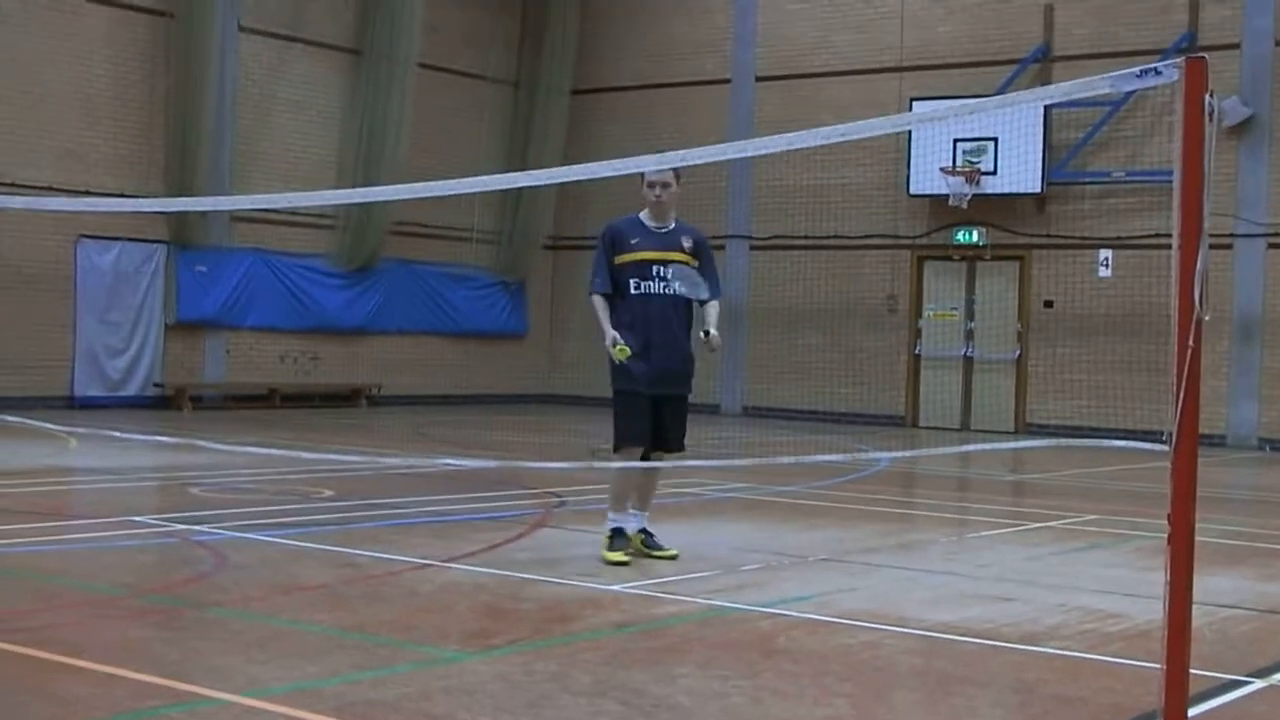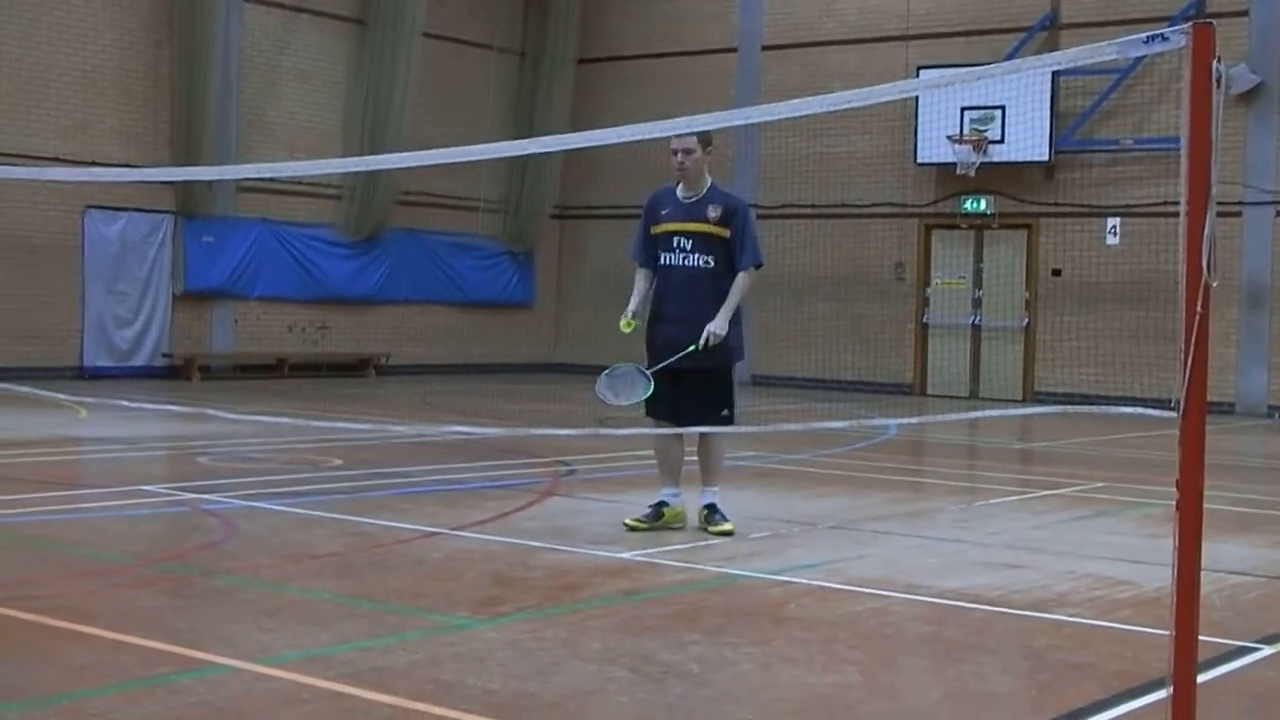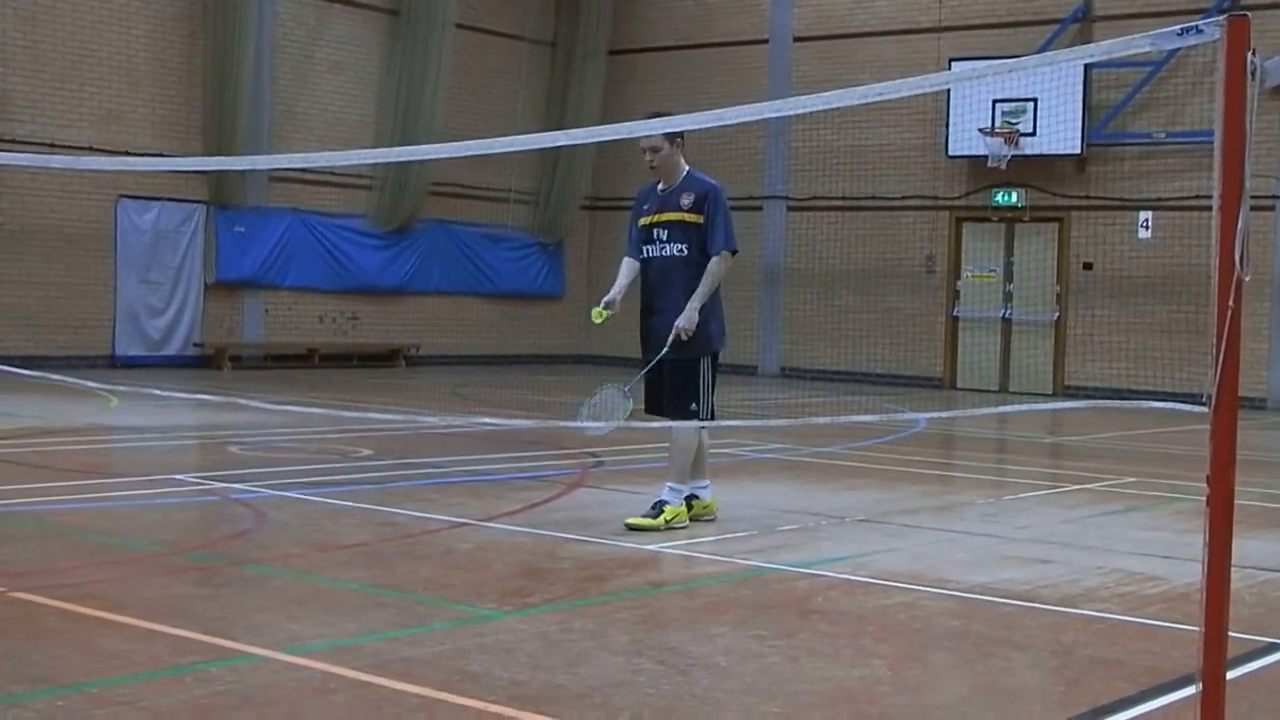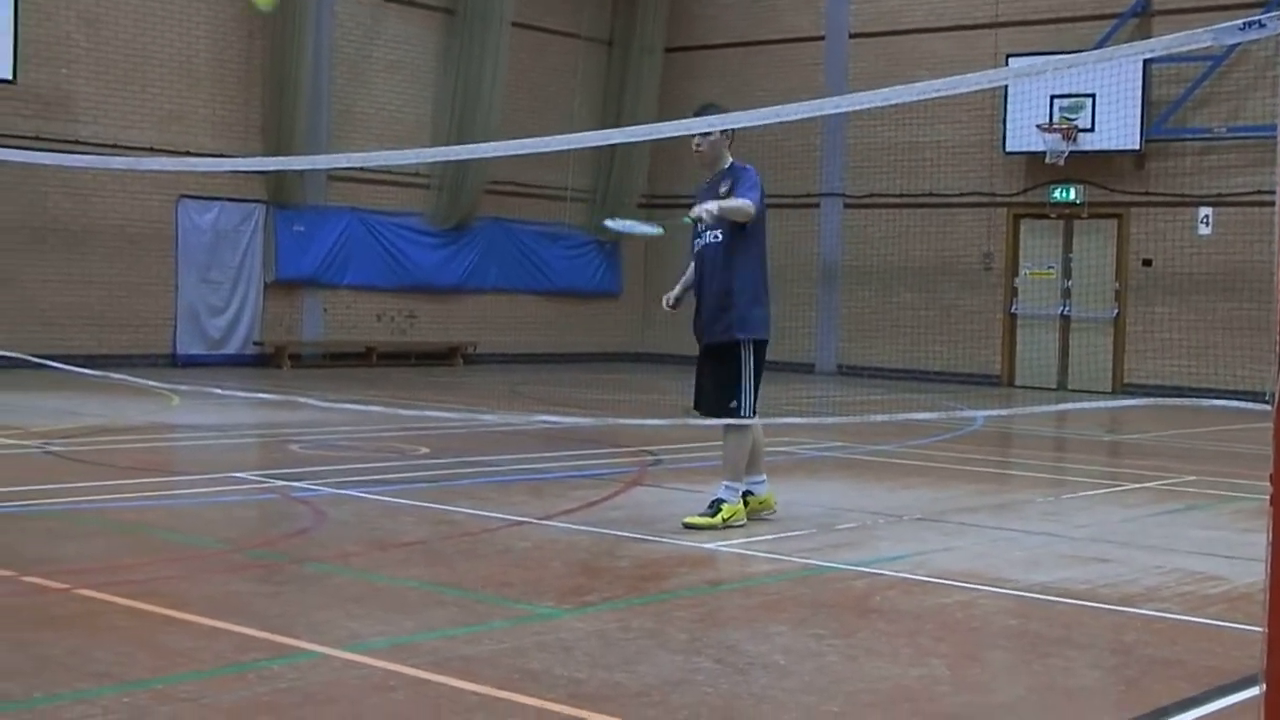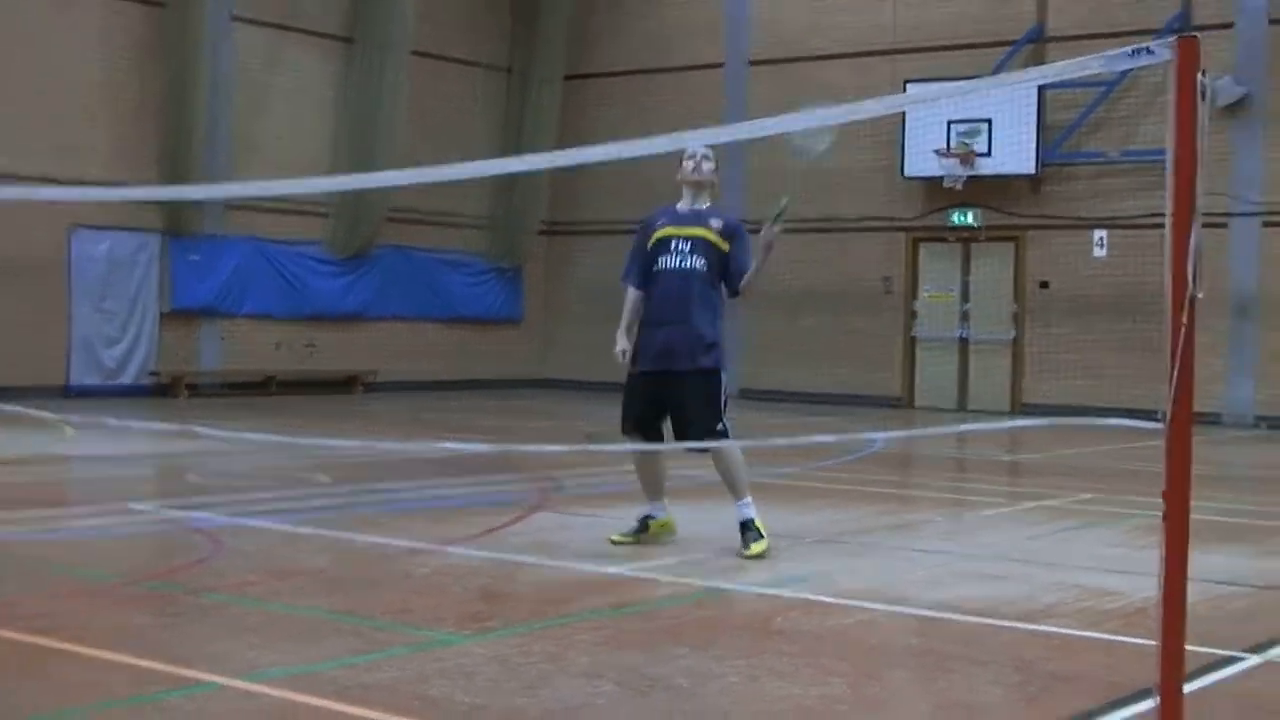
dt=1s
person 1, frame 1
left shoulder: (694, 240)
right shoulder: (617, 232)
left elbow: (709, 294)
right elbow: (599, 291)
left wrist: (711, 328)
right wrist: (608, 330)
left hip: (675, 364)
right hip: (632, 361)
left knee: (658, 450)
right knee: (632, 446)
left ankle: (637, 527)
right ankle: (616, 527)
person 1, frame 2
left shoulder: (731, 206)
right shoulder: (657, 203)
left elbow: (747, 269)
right elbow: (646, 264)
left wrist: (723, 317)
right wrist: (636, 302)
left hip: (710, 336)
right hip: (664, 334)
left knee: (712, 421)
right knee: (663, 418)
left ankle: (710, 504)
right ankle: (669, 503)
person 1, frame 3
left shoulder: (706, 192)
right shoulder: (644, 199)
left elbow: (722, 255)
right elbow: (634, 255)
left wrist: (693, 309)
right wrist: (618, 291)
left hip: (693, 325)
right hip: (656, 326)
left knee: (685, 411)
right knee: (685, 412)
left ankle: (672, 501)
right ankle: (700, 496)
person 1, frame 4
left shoulder: (743, 176)
right shoulder: (704, 191)
left elbow: (748, 208)
left wrist: (717, 207)
right wrist: (681, 289)
left hip: (740, 316)
right hip: (712, 318)
left knee: (735, 408)
right knee: (736, 409)
left ankle: (729, 500)
right ankle: (757, 492)
person 1, frame 5
left shoulder: (726, 227)
right shoulder: (655, 224)
left elbow: (740, 285)
right elbow: (636, 284)
left wrist: (763, 255)
right wrist: (624, 333)
left hip: (697, 349)
right hip: (650, 347)
left knee: (714, 435)
right knee: (643, 435)
left ankle: (749, 518)
right ankle: (657, 516)
